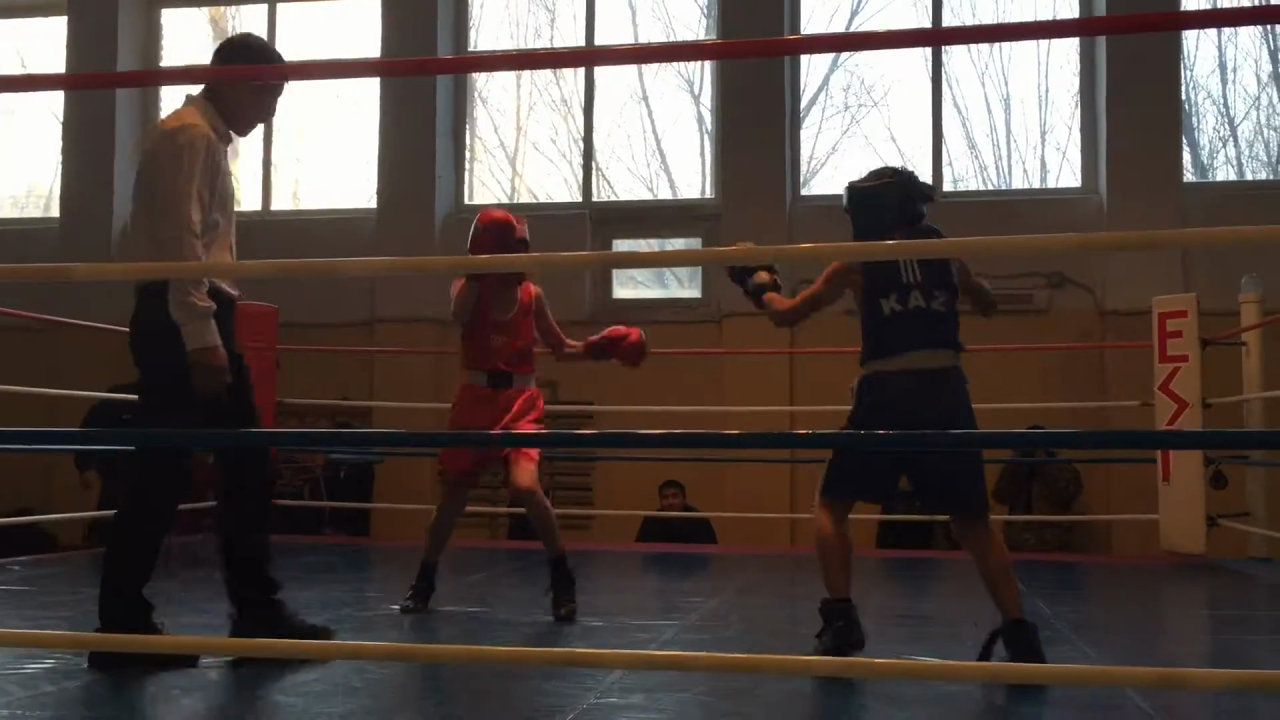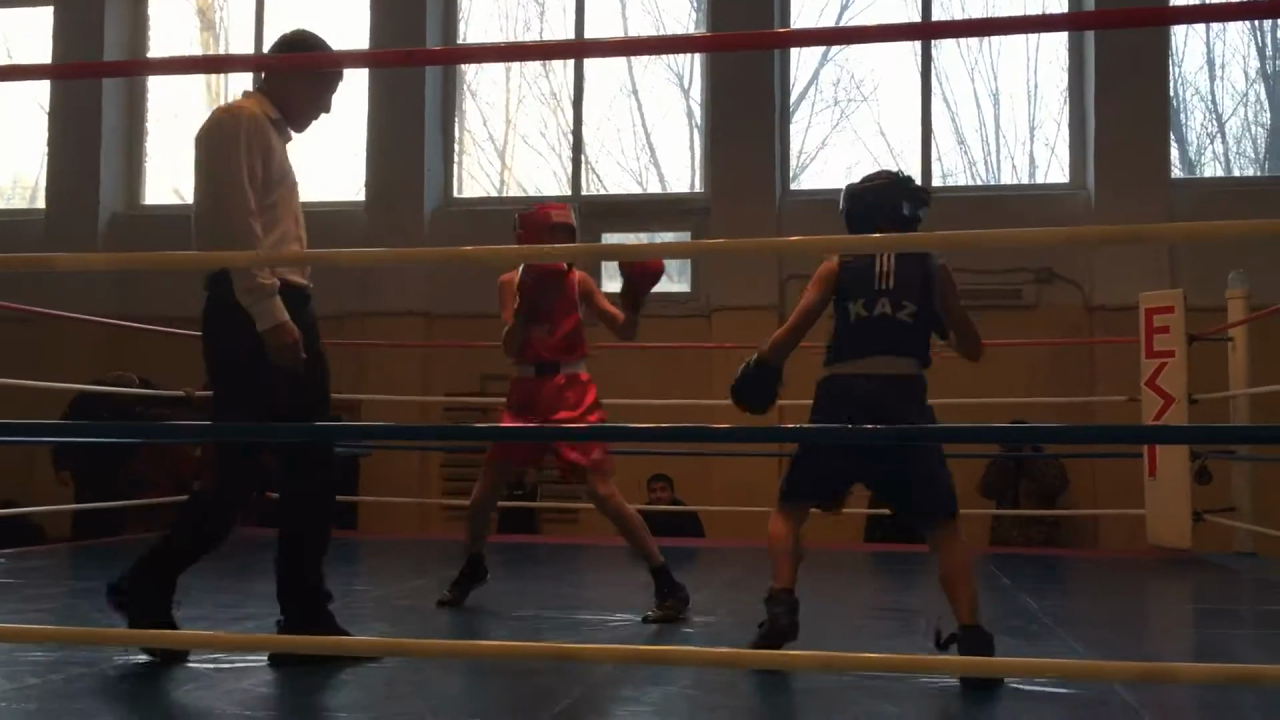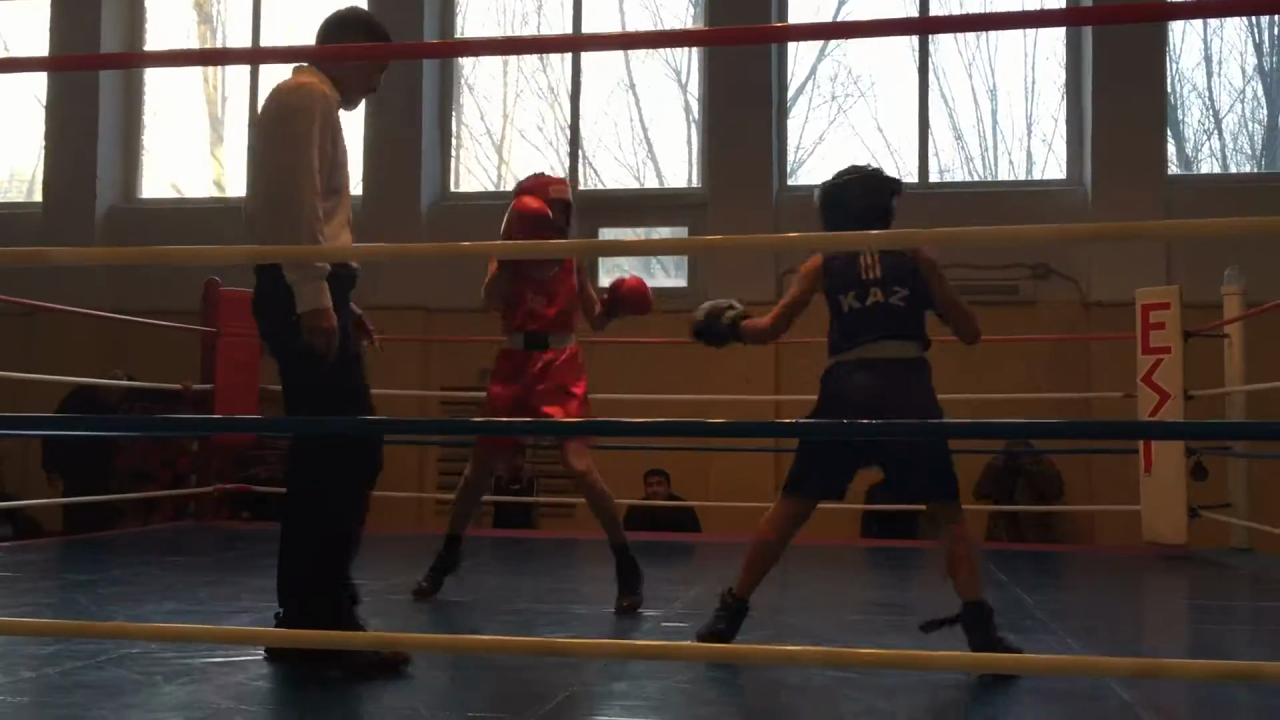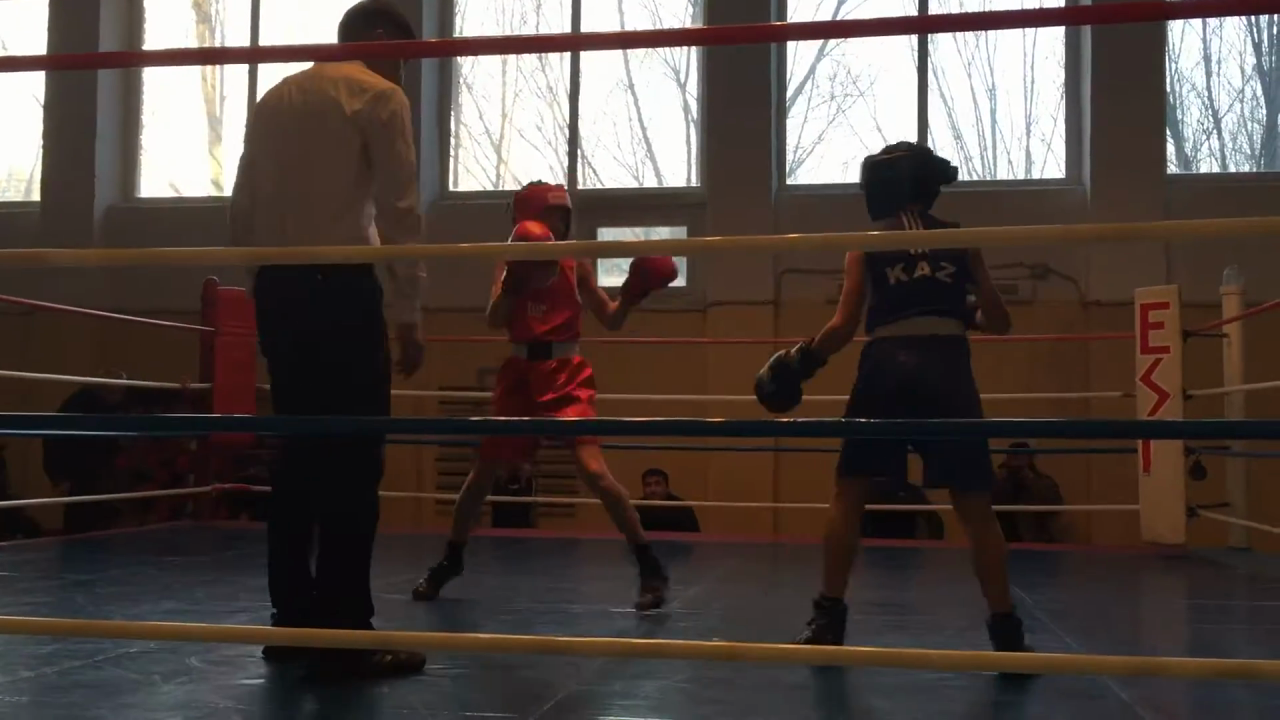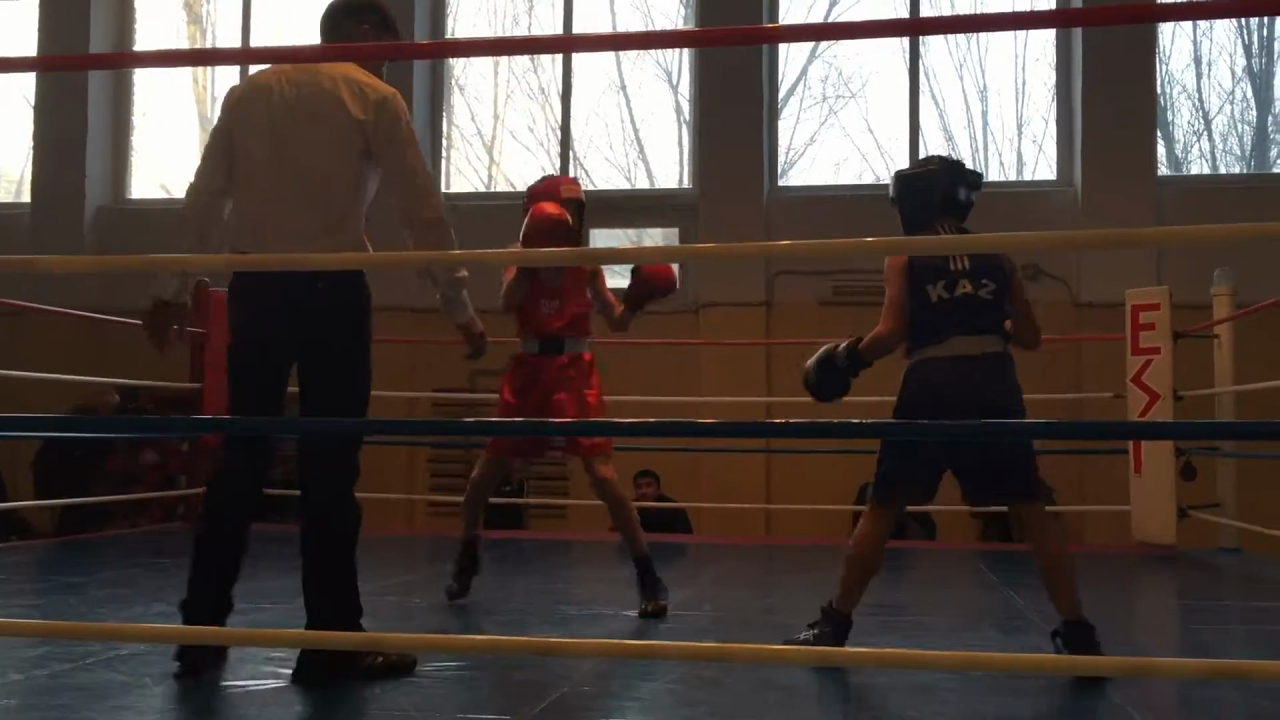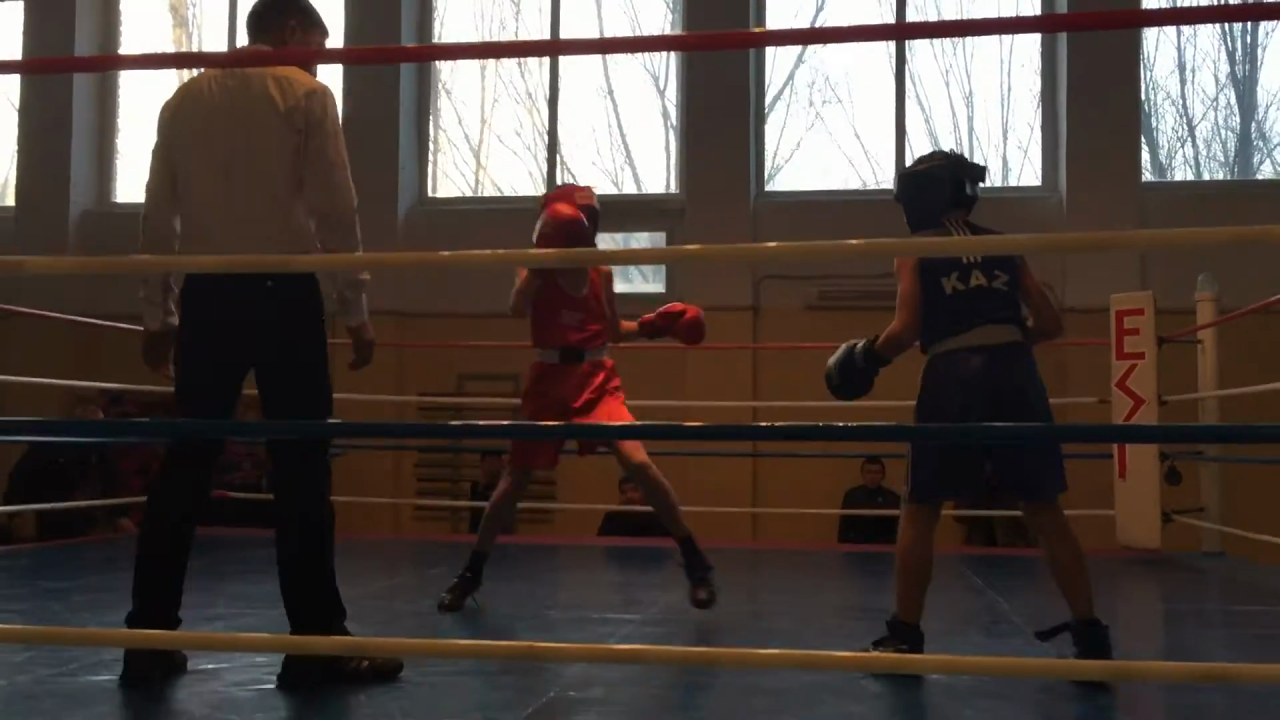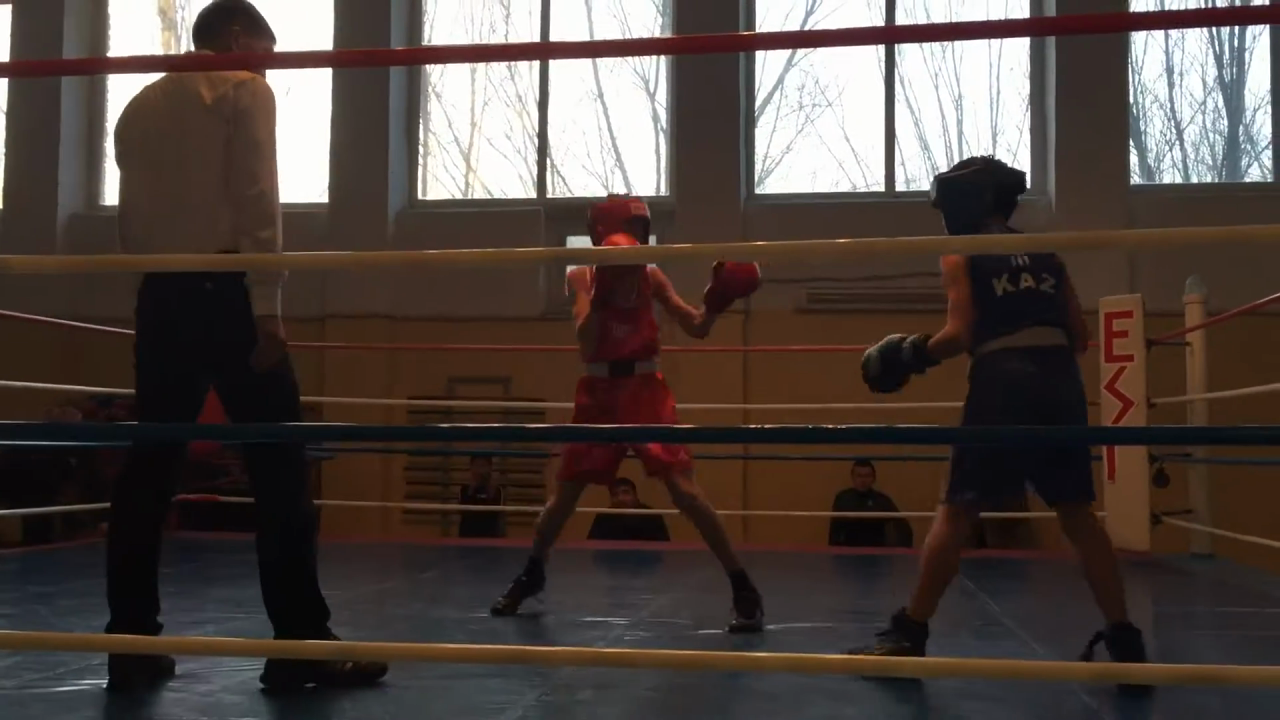
dt=0.3s
person 1, frame 1
left shoulder: (206, 137)
right shoulder: (186, 133)
right elbow: (177, 242)
right wrist: (199, 334)
left hip: (196, 321)
right hip: (180, 322)
left knee: (248, 466)
right knee: (164, 473)
left ankle: (258, 613)
right ankle: (122, 626)
person 1, frame 2
left shoulder: (273, 137)
right shoulder: (238, 122)
right elbow: (233, 228)
right wrist: (272, 312)
left hip: (285, 315)
right hip: (252, 316)
left knee: (310, 468)
right knee: (242, 467)
left ankle: (304, 616)
right ankle: (146, 588)
person 1, frame 3
left shoulder: (298, 101)
right shoulder: (307, 96)
right elbow: (296, 203)
left wrist: (338, 301)
right wrist: (313, 296)
left hip: (304, 295)
right hip: (303, 297)
left knee: (321, 454)
right knee: (353, 450)
left ankle: (304, 619)
right ankle: (324, 619)
person 1, frame 4
left shoulder: (275, 98)
right shoulder: (377, 96)
left elbow: (243, 211)
right elbow: (398, 209)
left wrist: (248, 287)
right wrist: (407, 313)
left hip: (277, 287)
right hip: (339, 287)
left knee: (299, 456)
right knee: (352, 461)
left ankle: (293, 622)
right ankle: (341, 634)
person 1, frame 5
left shoulder: (249, 91)
right shoulder: (374, 98)
left elbow: (203, 198)
right elbow: (422, 210)
left wrist: (175, 289)
right wrist: (460, 307)
left hip: (256, 288)
right hip: (330, 290)
left knee: (241, 456)
right knee: (329, 463)
left ankle: (203, 626)
right ankle: (331, 639)
person 1, frame 6
left shoulder: (186, 99)
right shoulder: (304, 94)
left elbow: (157, 216)
right elbow: (335, 209)
left wrist: (157, 313)
right wrist: (355, 311)
left hip: (207, 294)
right hip: (280, 290)
left knee: (188, 461)
right knee: (301, 467)
left ankle: (150, 637)
right ankle: (317, 641)
person 1, frame 7
left shoulder: (138, 107)
right shoulder: (245, 90)
left elbow: (130, 227)
right elbow: (255, 201)
right wrist: (267, 307)
left hip: (160, 297)
right hip: (225, 290)
left knee: (150, 465)
right knee: (278, 464)
left ankle: (131, 644)
right ankle: (301, 641)
person 2, frame 1
left shoulder: (857, 262)
right shoulder: (943, 253)
left elbow: (787, 314)
right elbow: (987, 305)
left wrist: (758, 282)
left hip: (887, 396)
right hip: (947, 395)
left knee: (831, 508)
right knee: (974, 526)
left ankle: (841, 618)
right ankle: (1020, 635)
person 2, frame 2
left shoulder: (839, 267)
right shoulder: (932, 270)
left elbow: (787, 339)
right elbow: (972, 350)
left wrist: (760, 368)
left hip: (841, 399)
right hip: (903, 402)
left knee: (788, 512)
right knee: (942, 528)
left ankle: (781, 609)
right ankle: (972, 638)
person 2, frame 3
left shoulder: (824, 264)
right shoulder: (917, 258)
left elbow: (770, 329)
right elbow: (969, 332)
left wrist: (730, 323)
right wrist: (936, 303)
left hip: (847, 389)
right hip: (908, 388)
left knee: (792, 505)
right knee: (947, 511)
left ankle: (730, 611)
right ankle: (978, 622)
person 2, frame 4
left shoulder: (866, 243)
right shoulder: (958, 240)
left elbow: (843, 324)
right elbow: (998, 321)
left wrist: (800, 360)
left hip: (885, 368)
right hip: (947, 365)
left knee: (849, 492)
right knee: (973, 501)
left ankle: (828, 618)
right ankle: (1005, 628)
person 2, frame 5
left shoulder: (902, 256)
right shoulder: (996, 254)
left elbow: (891, 334)
right elbow: (1030, 337)
left wrist: (847, 358)
left hip: (931, 384)
right hip: (992, 384)
left knee: (883, 509)
right knee: (1030, 511)
left ankle: (833, 623)
right ankle: (1077, 634)
person 2, frame 6
left shoulder: (915, 250)
right shoulder: (1005, 246)
left elbow: (905, 329)
right elbow: (1049, 324)
left wrist: (868, 357)
left hip: (954, 378)
right hip: (1016, 375)
left knee: (921, 510)
right knee: (1044, 510)
left ankle: (903, 637)
right ankle: (1090, 633)
person 2, frame 7
left shoulder: (960, 254)
right shoulder: (1045, 253)
left elbow: (961, 332)
right elbow: (1079, 337)
left wrist: (912, 353)
left hip: (1002, 379)
right hip: (1061, 381)
left knee: (957, 511)
right knee: (1077, 514)
left ankle: (908, 633)
right ankle: (1123, 639)
person 3, frame 1
left shoulder: (532, 295)
right shoulder: (470, 282)
left elbow: (560, 348)
right elbow: (459, 317)
left wrist: (597, 347)
right wrist: (478, 268)
left hip: (520, 402)
right hip: (475, 402)
left knee: (525, 486)
right knee: (452, 499)
left ankle: (562, 576)
right ankle: (424, 580)
person 3, frame 2
left shoulder: (579, 281)
right shoulder: (511, 282)
left elbow: (624, 331)
right elbow: (511, 347)
left wrist: (634, 297)
right wrist: (527, 304)
left hip: (573, 394)
right hip: (526, 394)
left knee: (603, 494)
right knee: (485, 492)
left ankle: (668, 586)
right ankle: (472, 570)
person 3, frame 3
left shoulder: (573, 258)
right shoulder: (507, 252)
left elbow: (596, 321)
right elbow: (492, 303)
left wrist: (614, 304)
right wrist: (509, 255)
left hip: (560, 367)
right hip: (513, 366)
left knee: (580, 467)
right knee: (481, 467)
left ankle: (626, 567)
right ankle: (447, 556)
person 3, frame 4
left shoulder: (575, 265)
right shoulder: (507, 266)
left elbow: (612, 319)
right elbow: (495, 319)
left wrist: (637, 290)
right wrist: (516, 272)
left hip: (566, 376)
right hip: (519, 374)
left knee: (594, 471)
right knee: (483, 475)
left ankle: (650, 566)
right ankle: (451, 562)
person 3, frame 5
left shoulder: (585, 264)
right shoulder: (519, 256)
left elbow: (617, 321)
right elbow: (508, 304)
left wrist: (636, 298)
right wrist: (529, 257)
left hip: (574, 372)
right hip: (527, 371)
left knee: (603, 475)
right knee: (490, 469)
left ankle: (648, 576)
right ankle: (467, 558)
person 3, frame 6
left shoulder: (600, 273)
right shoulder: (535, 266)
left elbow: (614, 330)
right elbow: (517, 308)
left wrist: (655, 325)
right wrist: (542, 263)
left hip: (597, 379)
right hip: (548, 381)
left knee: (637, 463)
right knee: (514, 484)
left ankle: (693, 558)
right ankle: (471, 573)
person 3, frame 7
left shoulder: (651, 278)
right shoulder: (581, 277)
left elbow: (697, 328)
right elbow: (586, 346)
left wrist: (717, 300)
right wrist: (602, 291)
left hip: (646, 393)
right hip: (597, 395)
left knee: (687, 493)
right knee: (563, 498)
left ankle: (744, 591)
right ankle: (531, 576)
